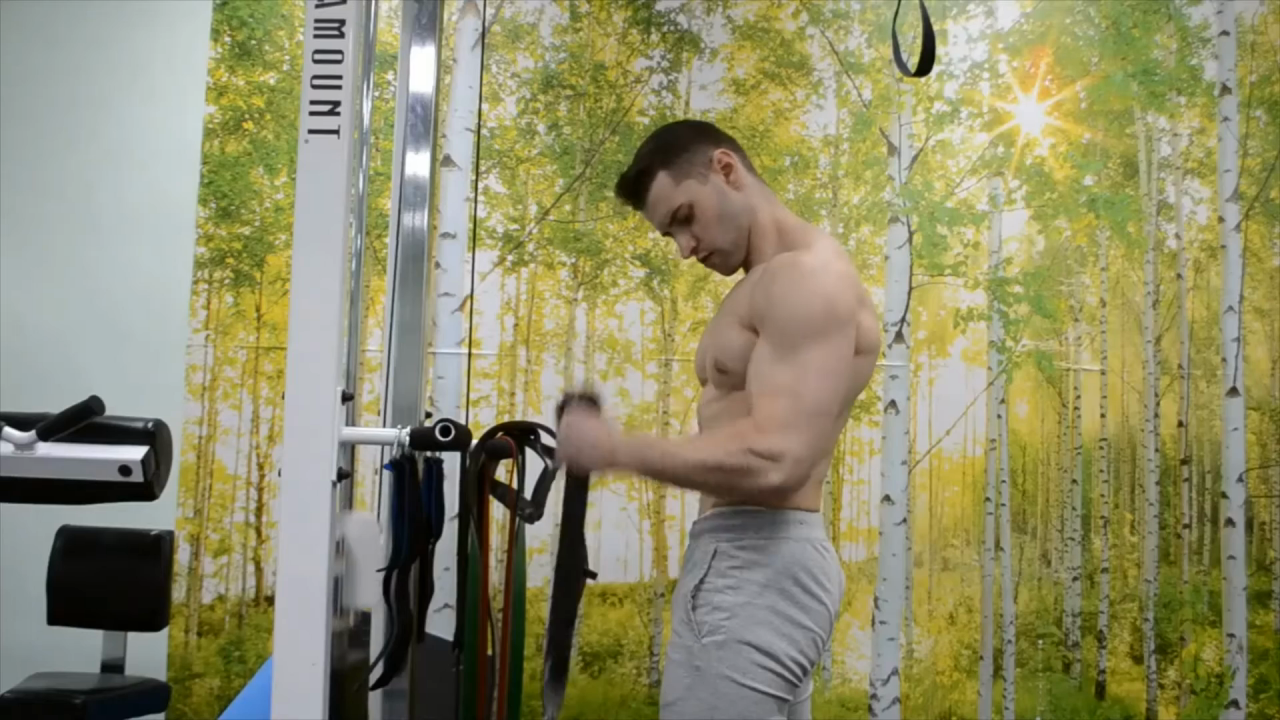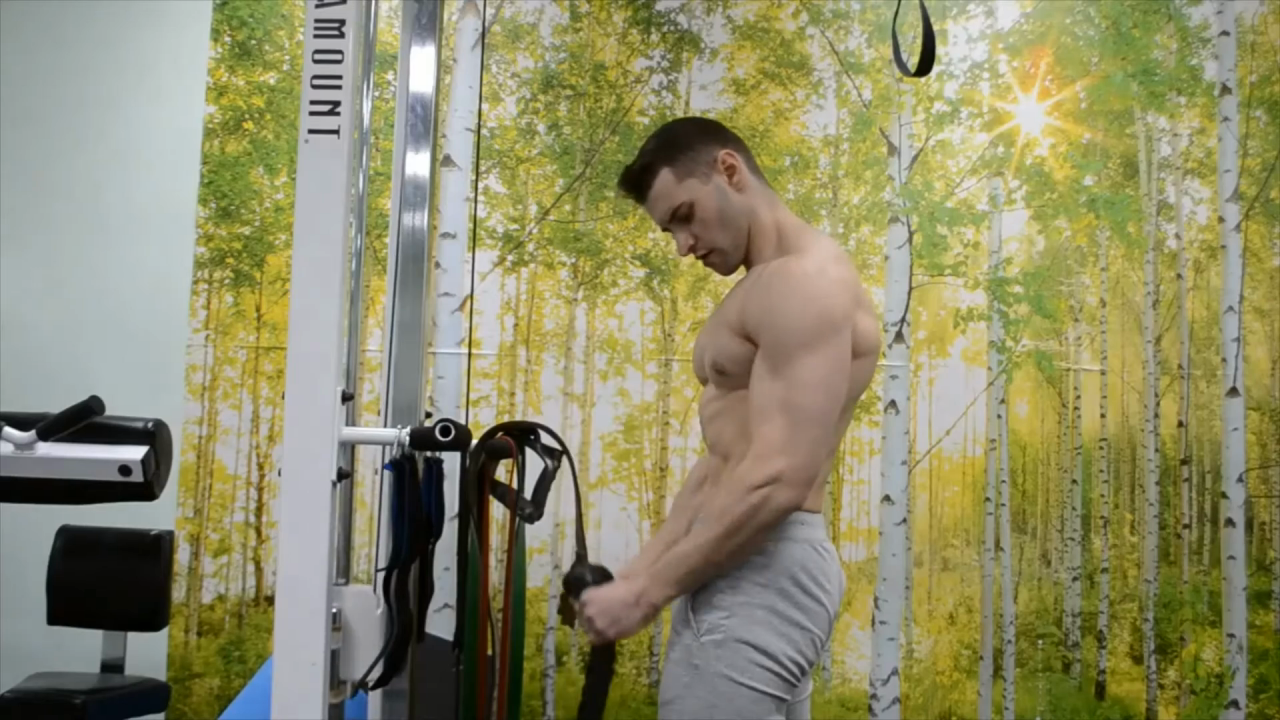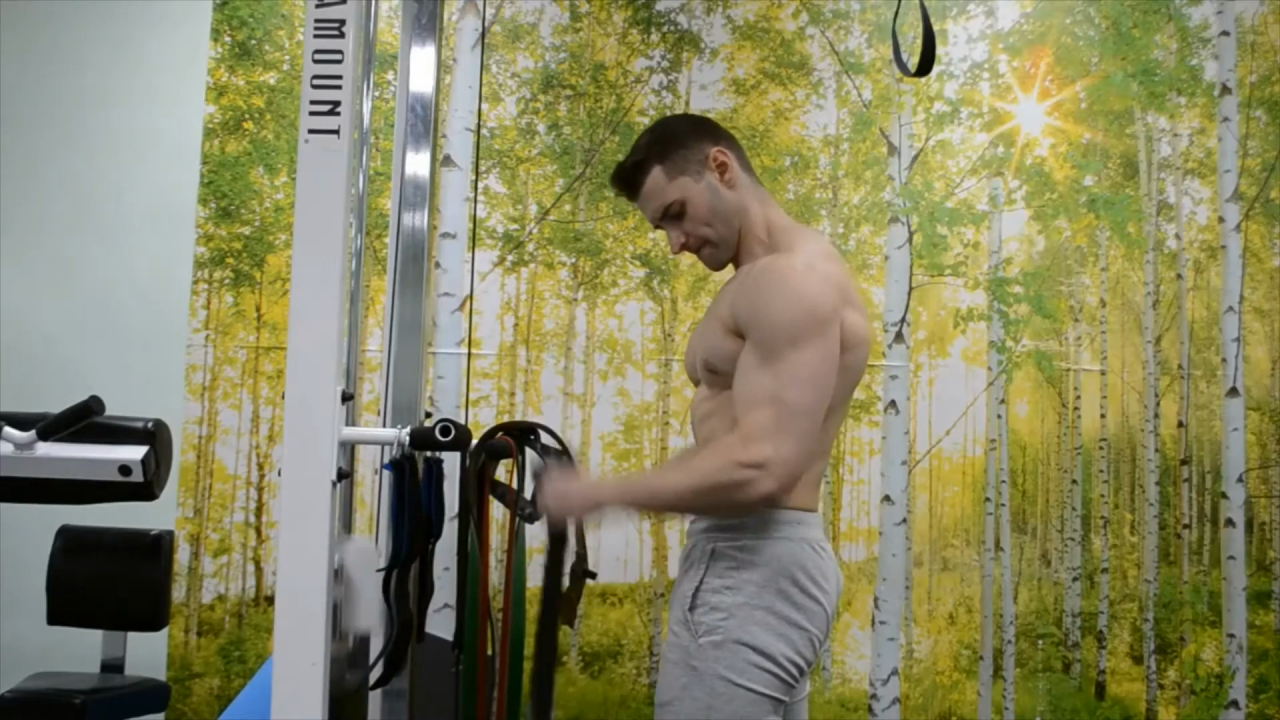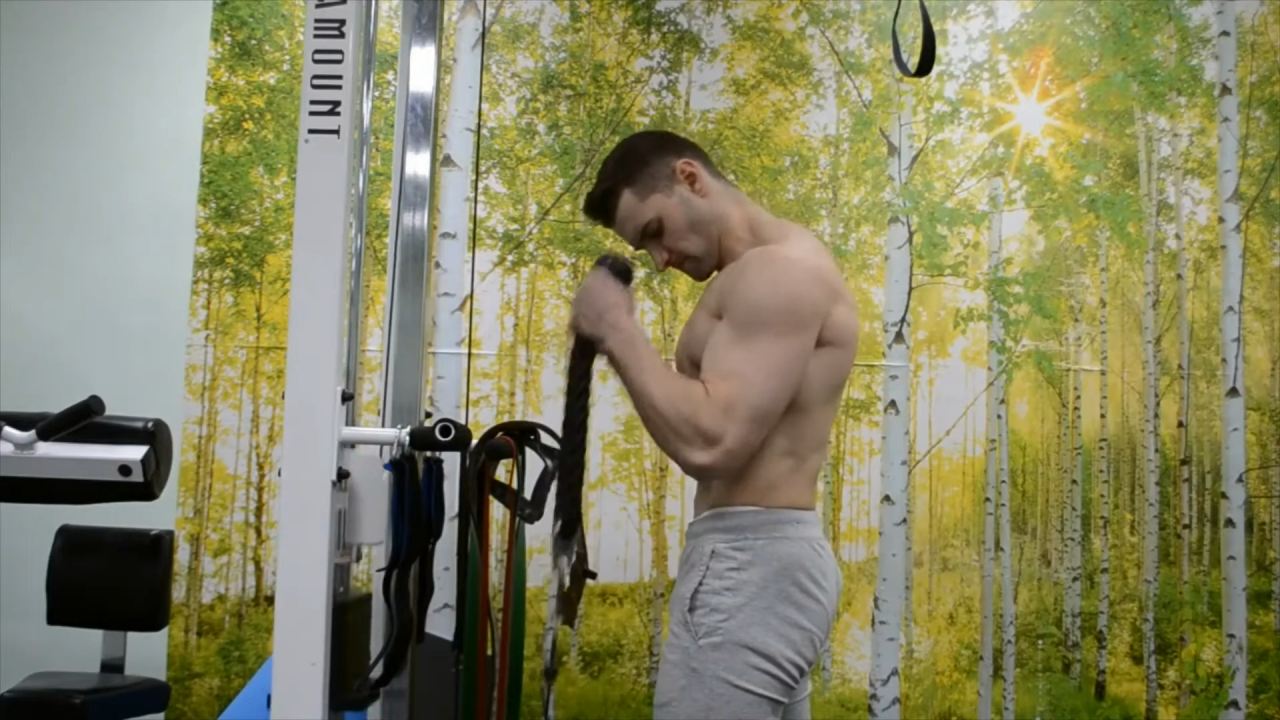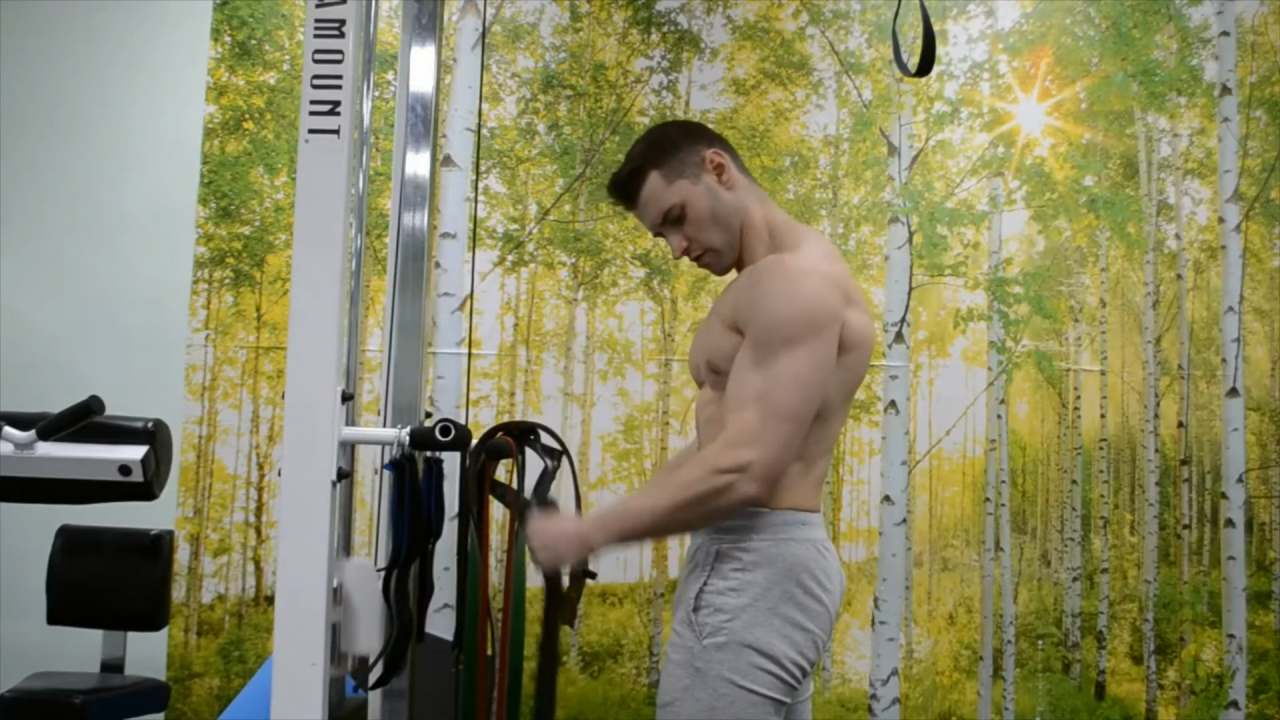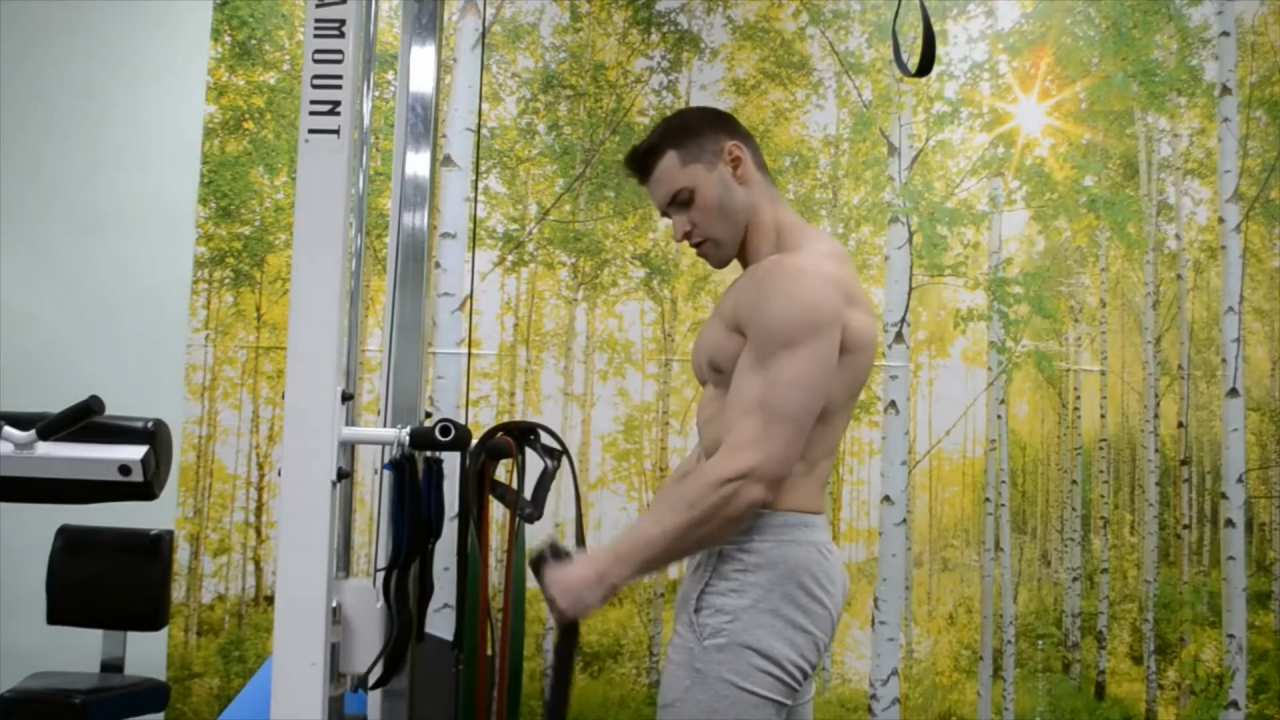
dt=0.5s
person 1, frame 1
left shoulder: (806, 276)
right shoulder: (770, 285)
left elbow: (772, 459)
left wrist: (616, 449)
right wrist: (633, 446)
left hip: (755, 567)
right hip: (757, 561)
person 1, frame 2
left shoulder: (804, 282)
right shoulder: (769, 287)
left elbow: (777, 478)
left wrist: (650, 591)
right wrist: (641, 569)
left hip: (756, 571)
right hip: (756, 568)
person 1, frame 3
left shoulder: (794, 277)
right shoulder: (767, 282)
left elbow: (761, 466)
left wrist: (599, 493)
right wrist: (610, 493)
left hip: (751, 567)
right hip: (757, 561)
person 1, frame 4
left shoulder: (777, 270)
right shoulder: (765, 276)
left elbow: (710, 443)
right elbow: (705, 434)
left wrist: (617, 331)
right wrist: (623, 336)
left hip: (750, 563)
right hip: (761, 559)
person 1, frame 5
left shoulder: (794, 280)
right shoulder: (773, 284)
left elbow: (743, 470)
right elbow: (717, 449)
left wrist: (590, 531)
right wrist: (606, 524)
left hip: (755, 569)
right hip: (766, 563)
person 1, frame 6
left shoulder: (798, 279)
right shoulder: (780, 281)
left elbow: (747, 475)
right elbow: (721, 454)
left wrist: (606, 570)
right wrist: (619, 559)
left hip: (758, 570)
right hip: (770, 564)
